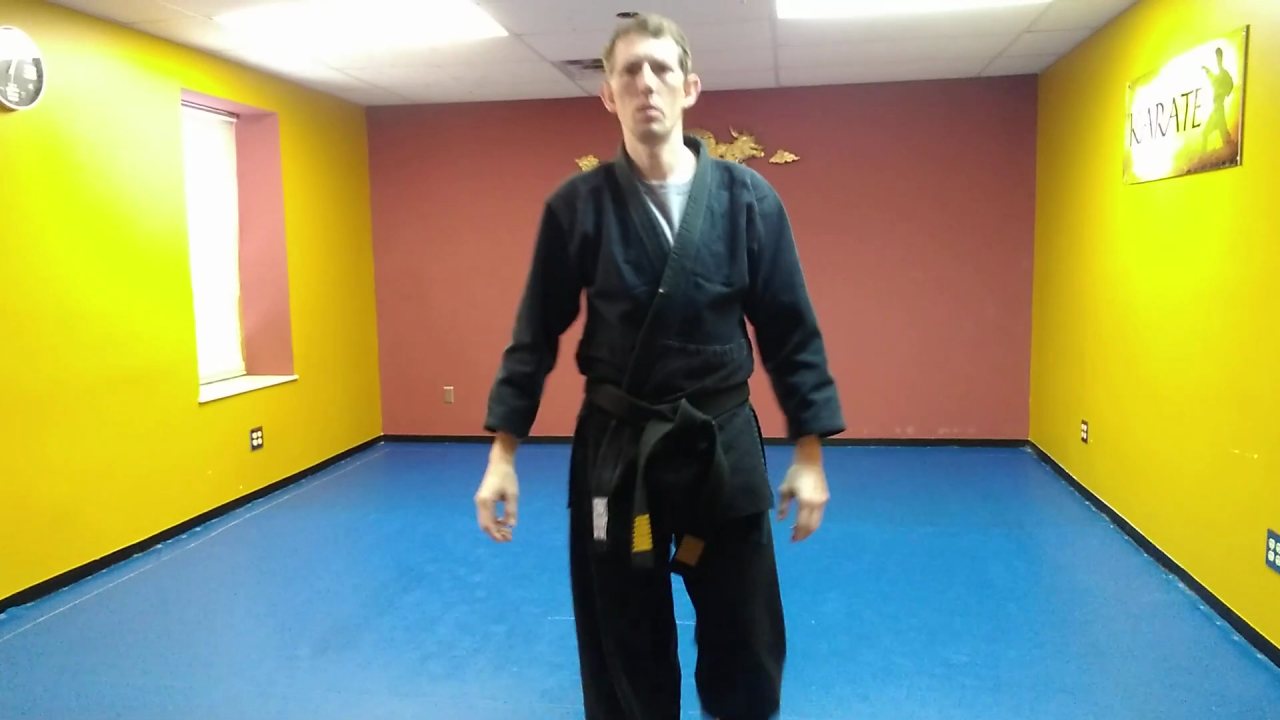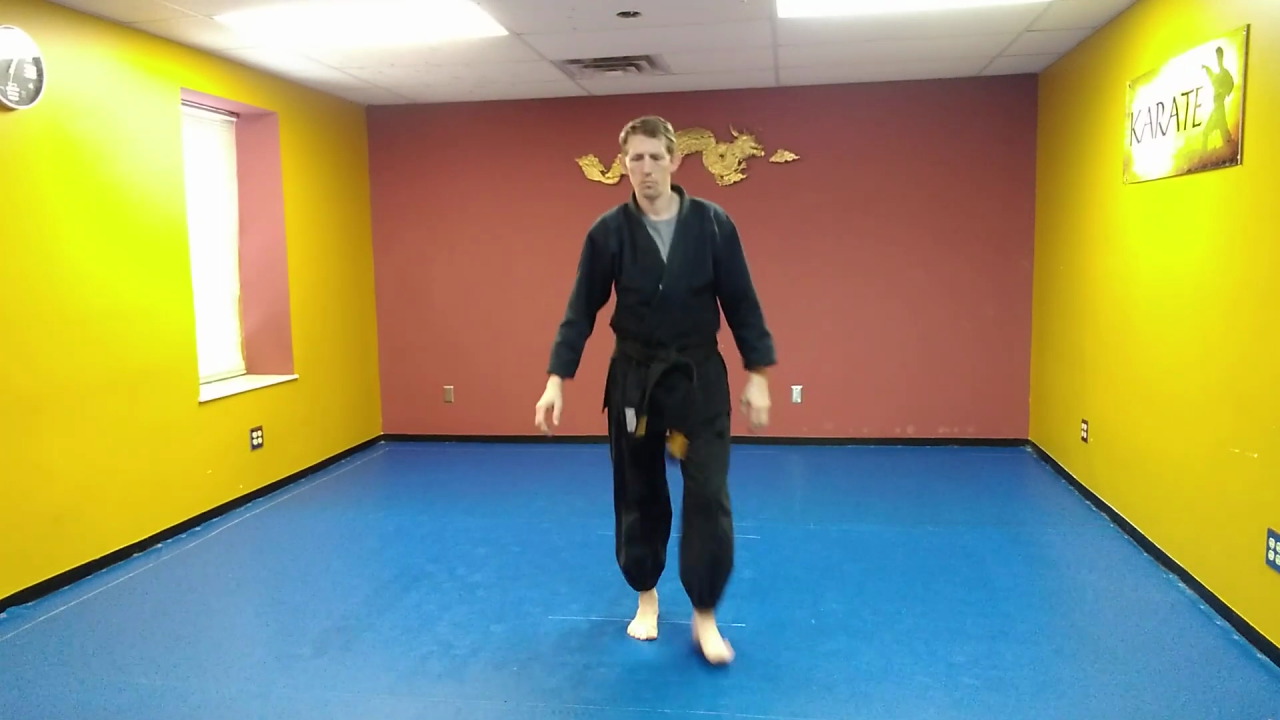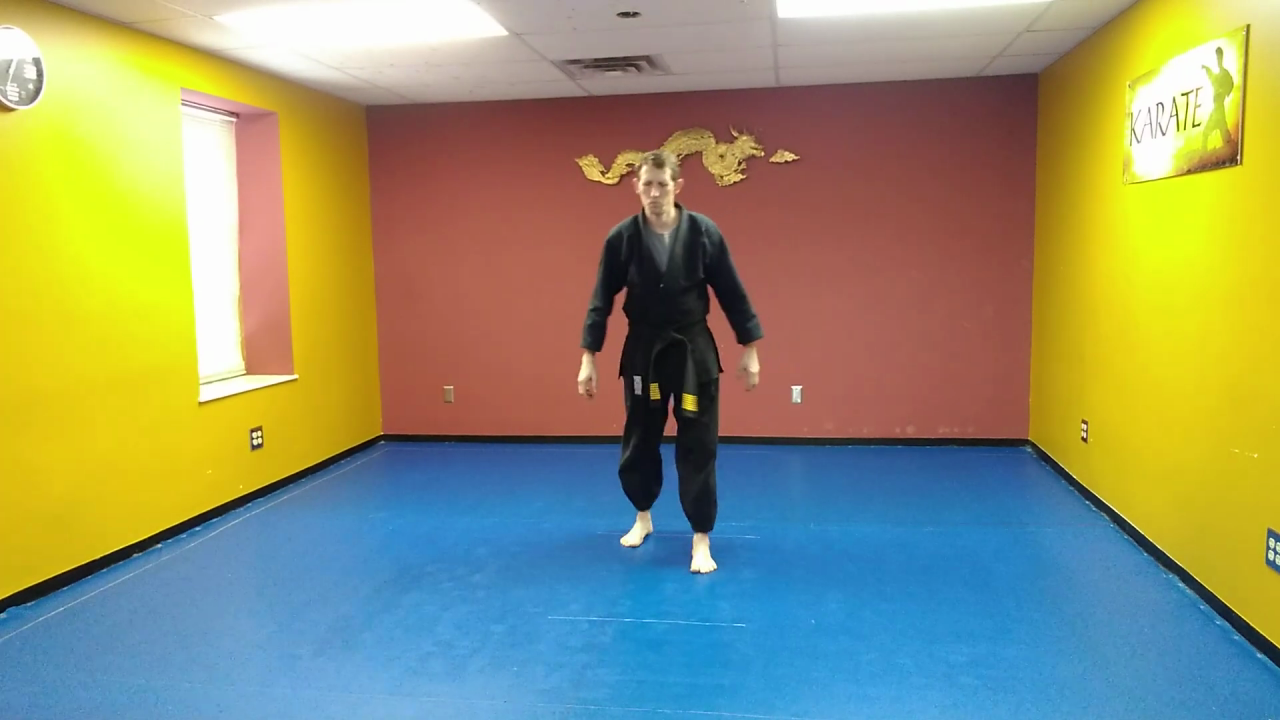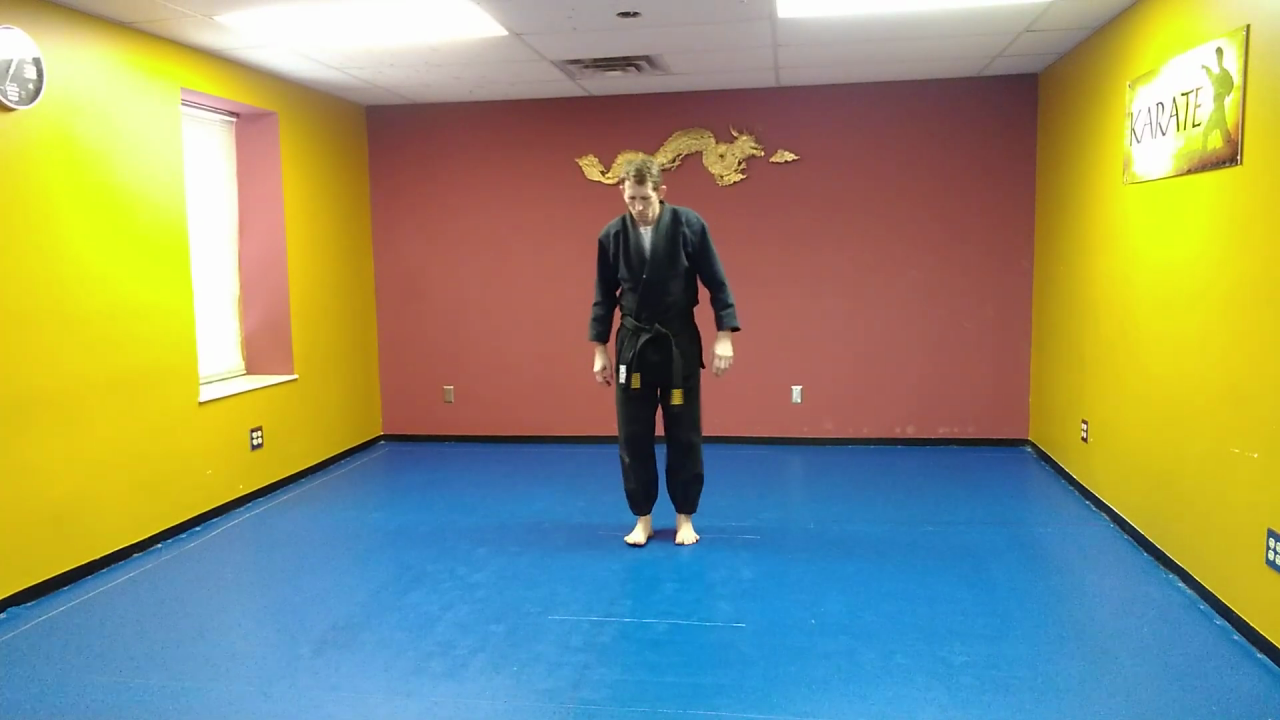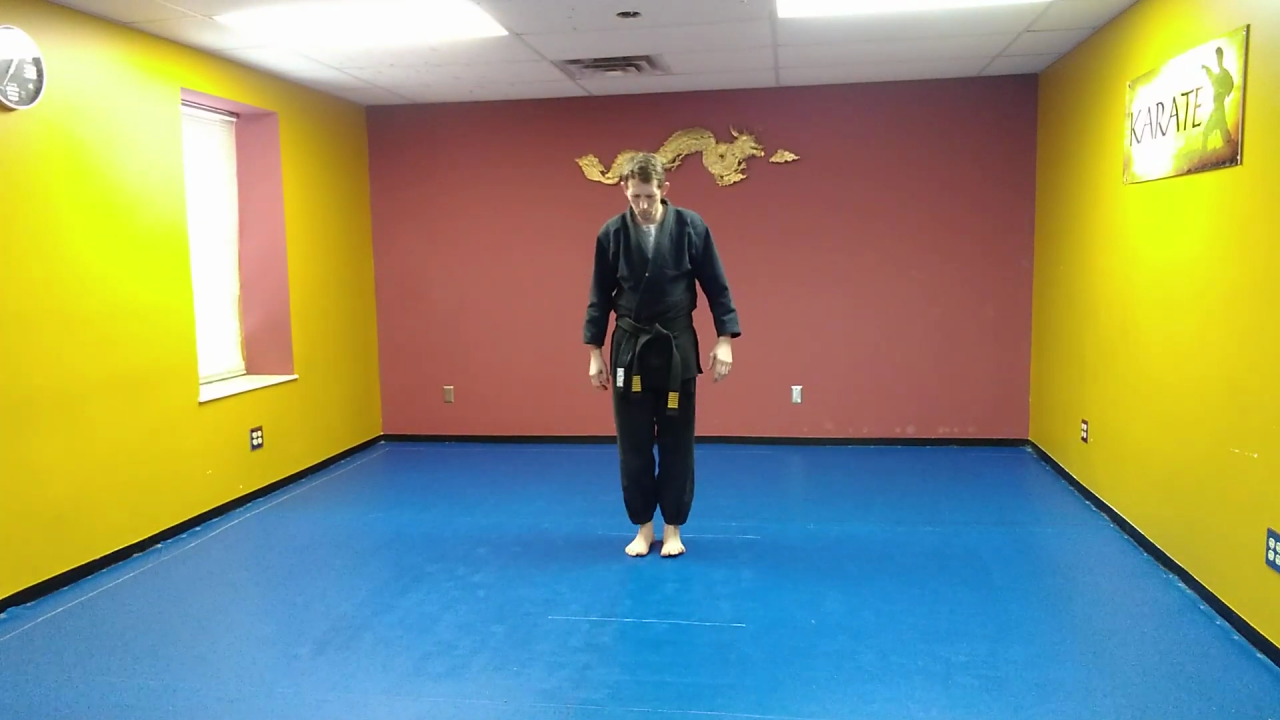
dt=1s
person 1, frame 1
left shoulder: (748, 198)
right shoulder: (577, 204)
left elbow: (790, 330)
right elbow: (536, 334)
left wrist: (810, 445)
right wrist: (503, 452)
left hip: (723, 444)
right hip: (616, 448)
left knee: (748, 638)
right knee: (625, 649)
person 1, frame 2
left shoulder: (713, 223)
right shoulder: (609, 231)
left elbow: (742, 304)
right elbow: (581, 311)
left wrist: (758, 374)
right wrist: (557, 382)
left hip: (699, 374)
right hip: (635, 376)
left knee: (708, 498)
right knee: (638, 495)
left ankle: (705, 614)
right ankle: (647, 597)
person 1, frame 3
left shoulder: (704, 232)
right shoulder: (622, 237)
left elbow: (731, 293)
right elbow: (602, 298)
left wrist: (749, 348)
right wrist: (588, 357)
left hip: (693, 349)
right hip: (644, 349)
left knee: (700, 446)
right knee: (639, 442)
left ankle: (701, 540)
right ankle: (643, 515)
person 1, frame 4
left shoulder: (688, 225)
right shoulder: (612, 234)
left elbow: (716, 283)
right elbow: (604, 296)
left wrist: (724, 335)
right wrist: (600, 350)
left hip: (678, 342)
right hip: (632, 342)
left knee: (684, 435)
right knee: (633, 437)
left ankle: (684, 516)
right ankle: (643, 519)
person 1, frame 5
left shoulder: (691, 227)
right shoulder: (612, 233)
left elbow: (716, 287)
right elbow: (600, 296)
left wrist: (724, 340)
right wrist: (595, 351)
left hip: (676, 346)
right hip: (629, 346)
left knee: (676, 443)
right knee: (633, 445)
left ankle: (672, 528)
right ankle: (643, 527)
